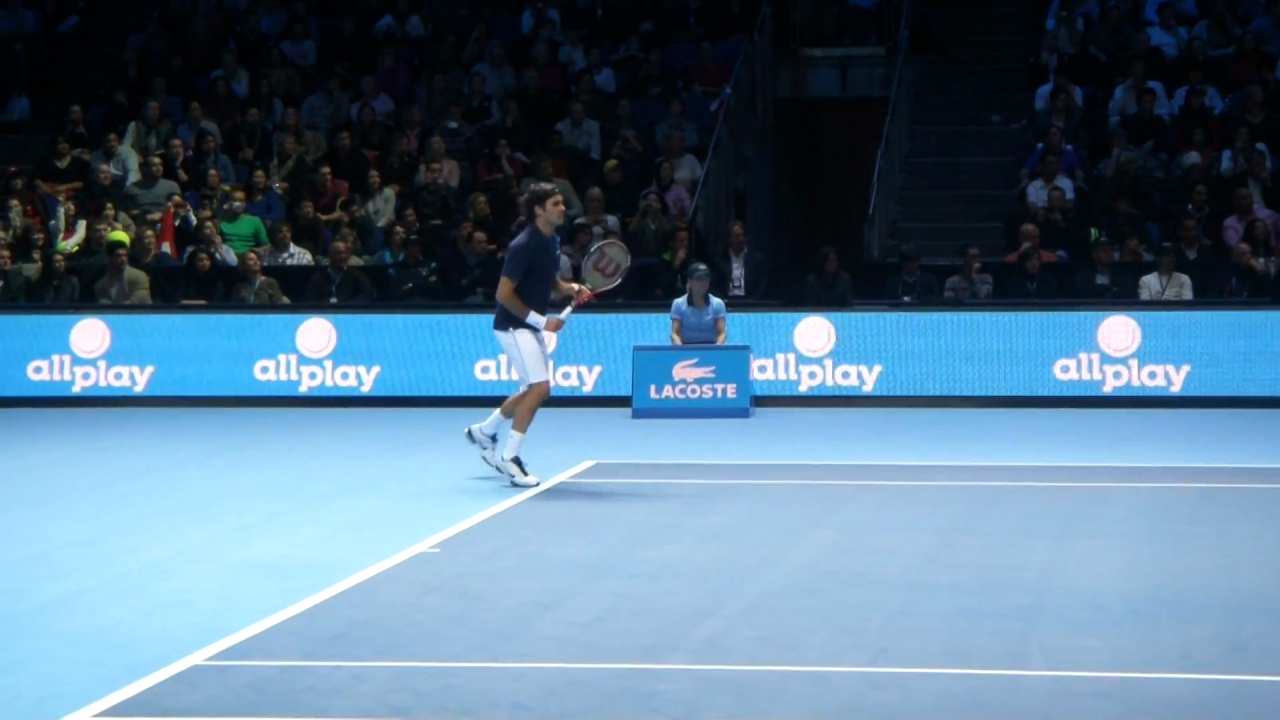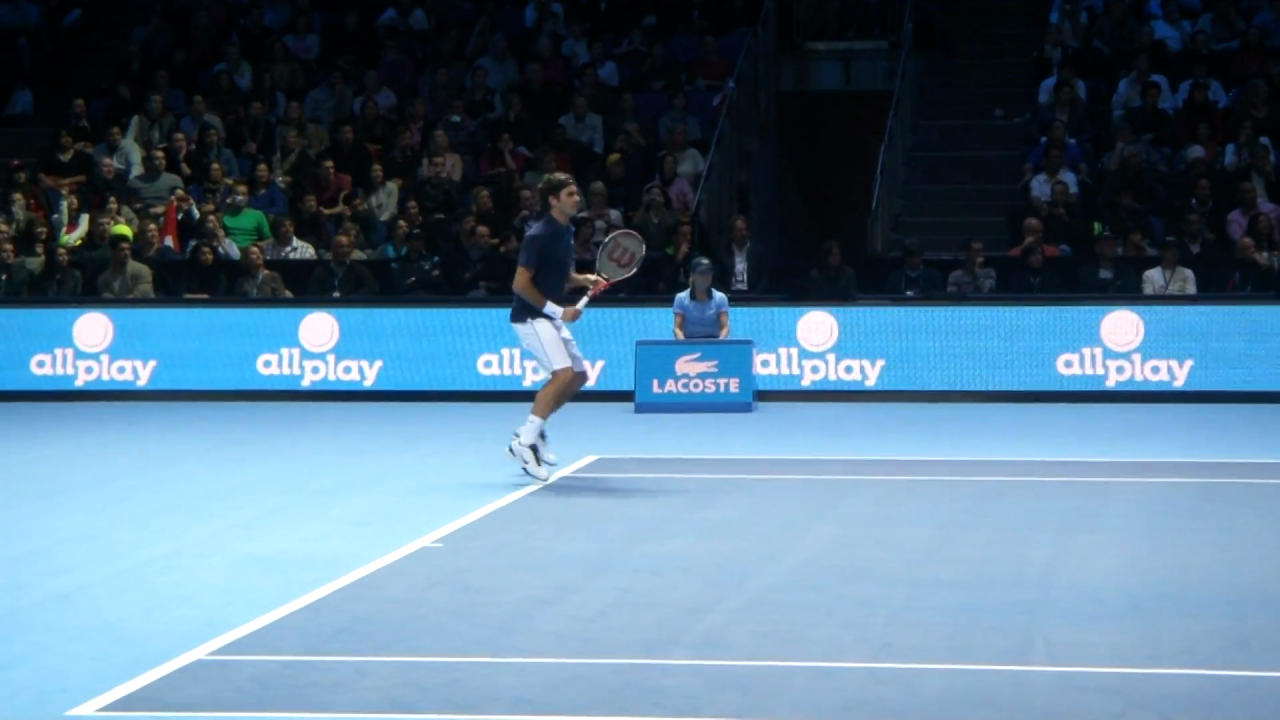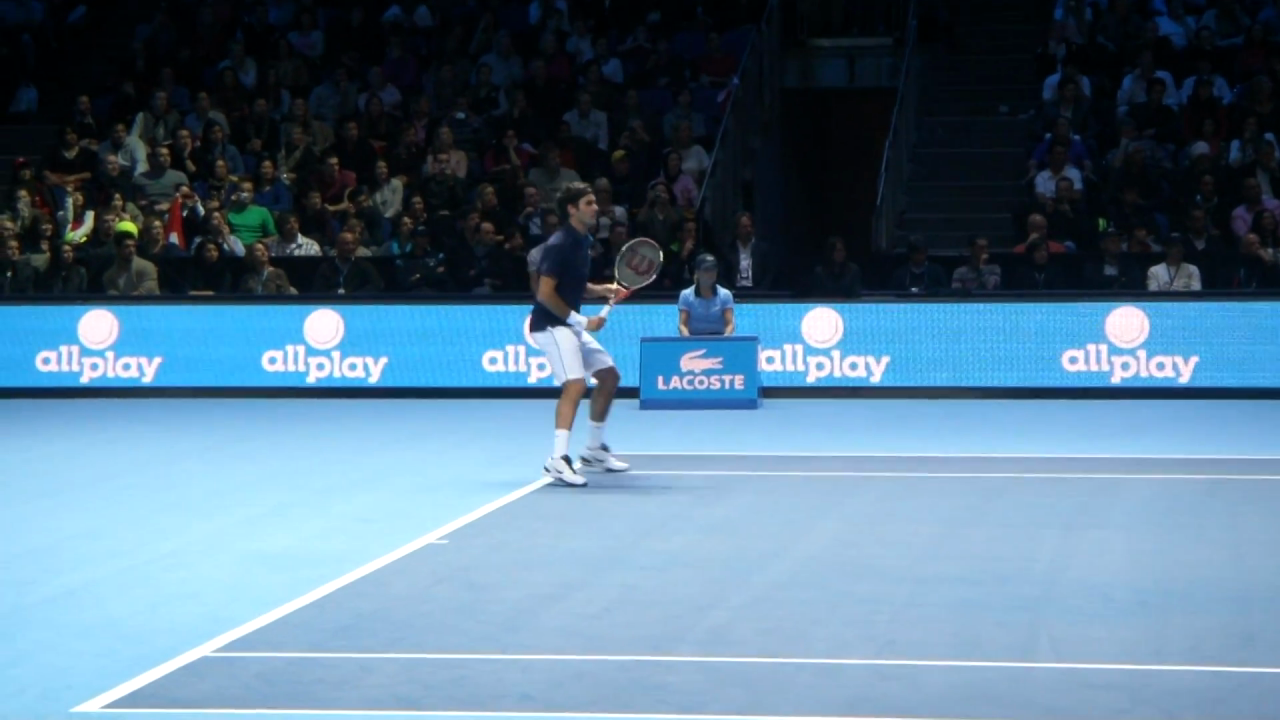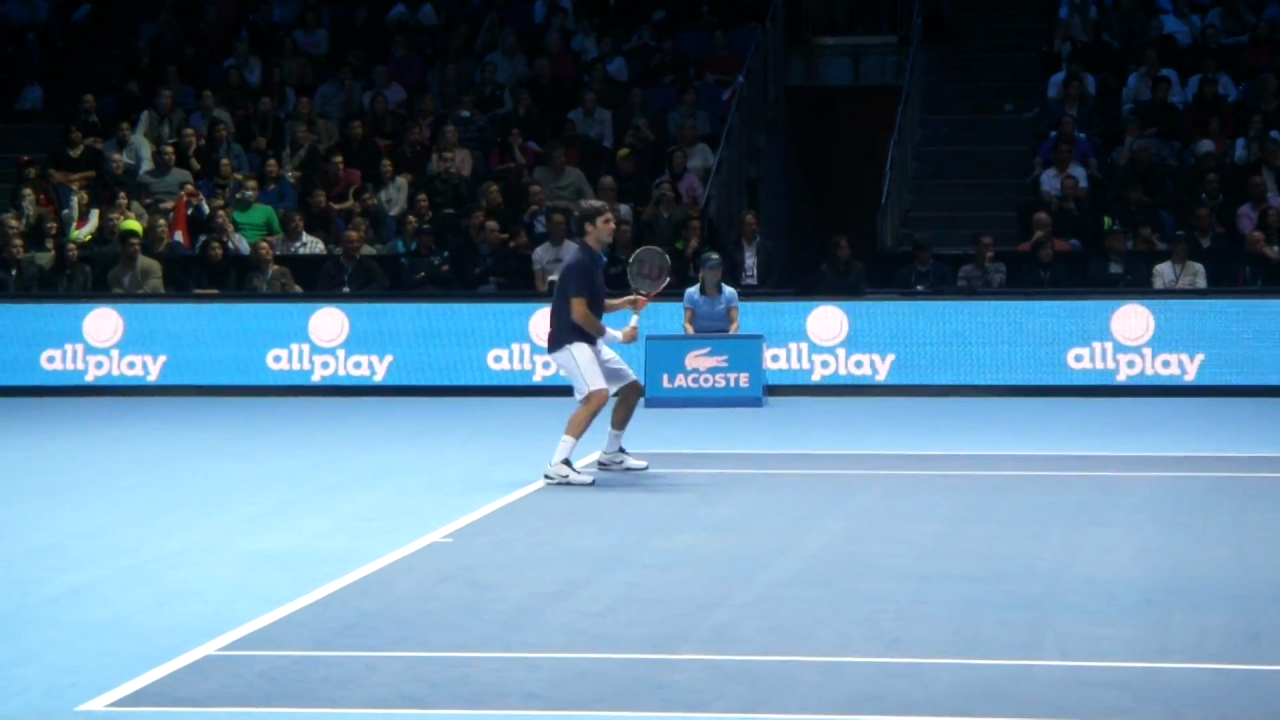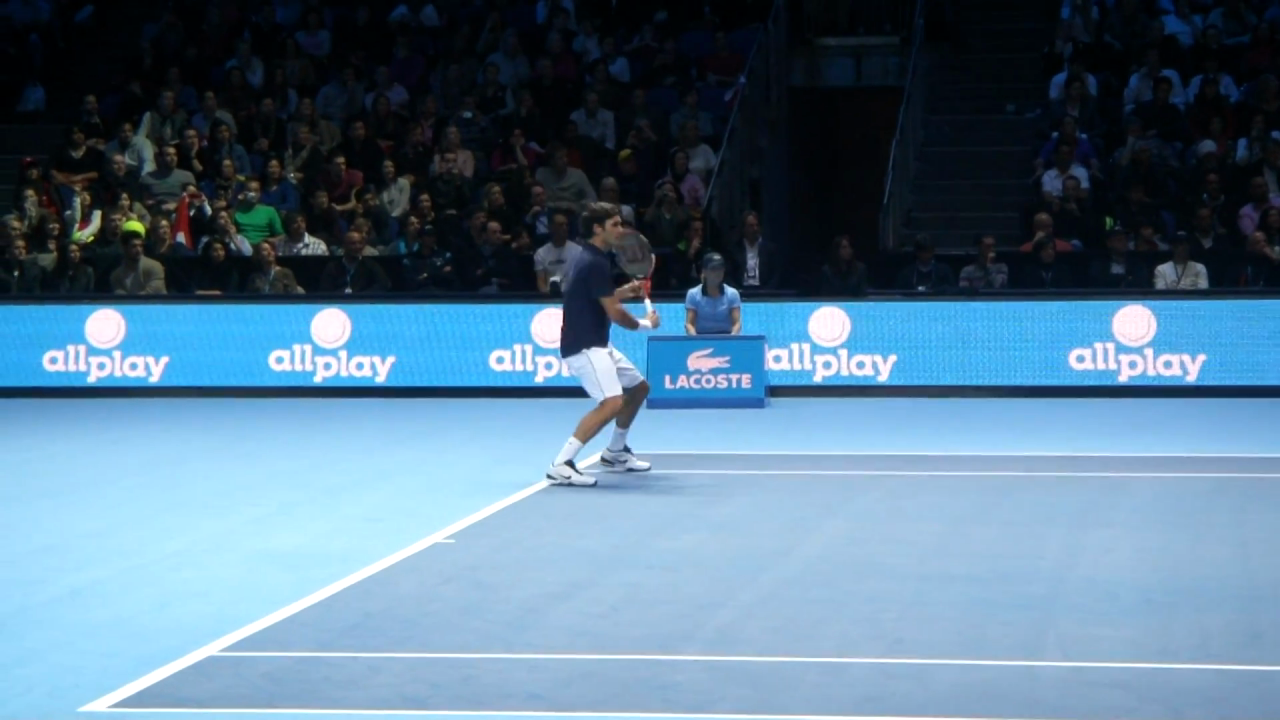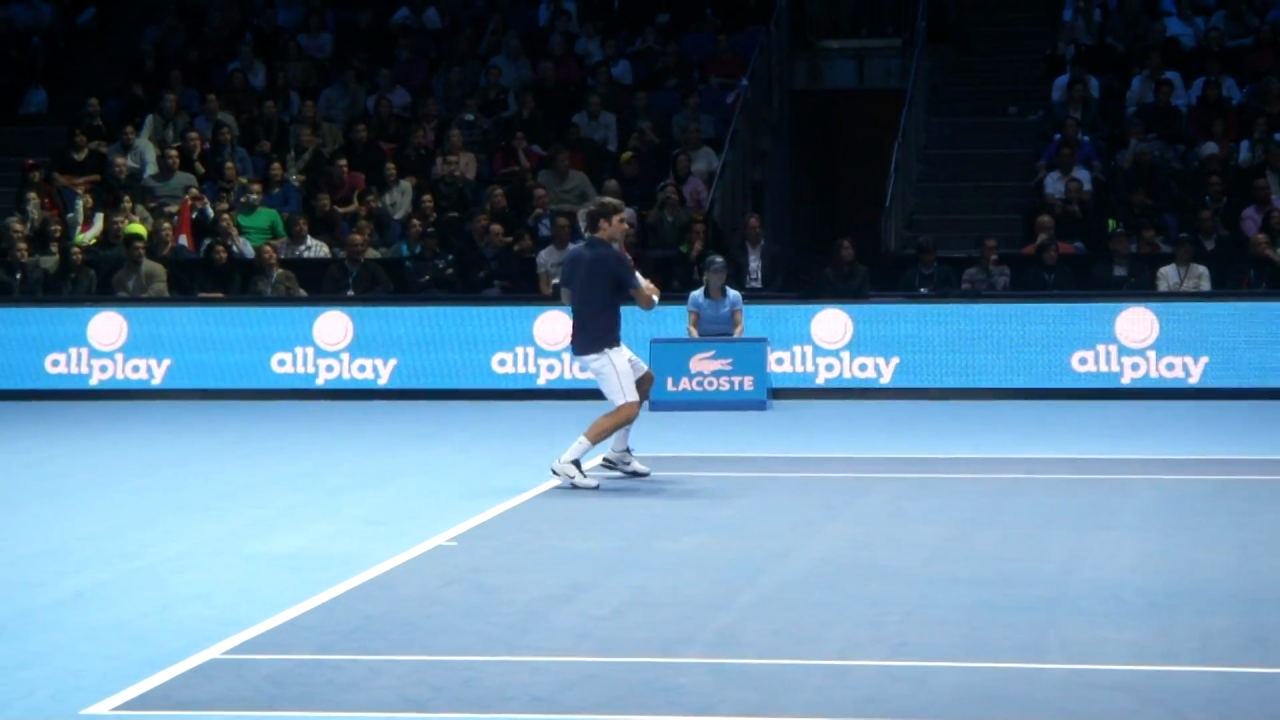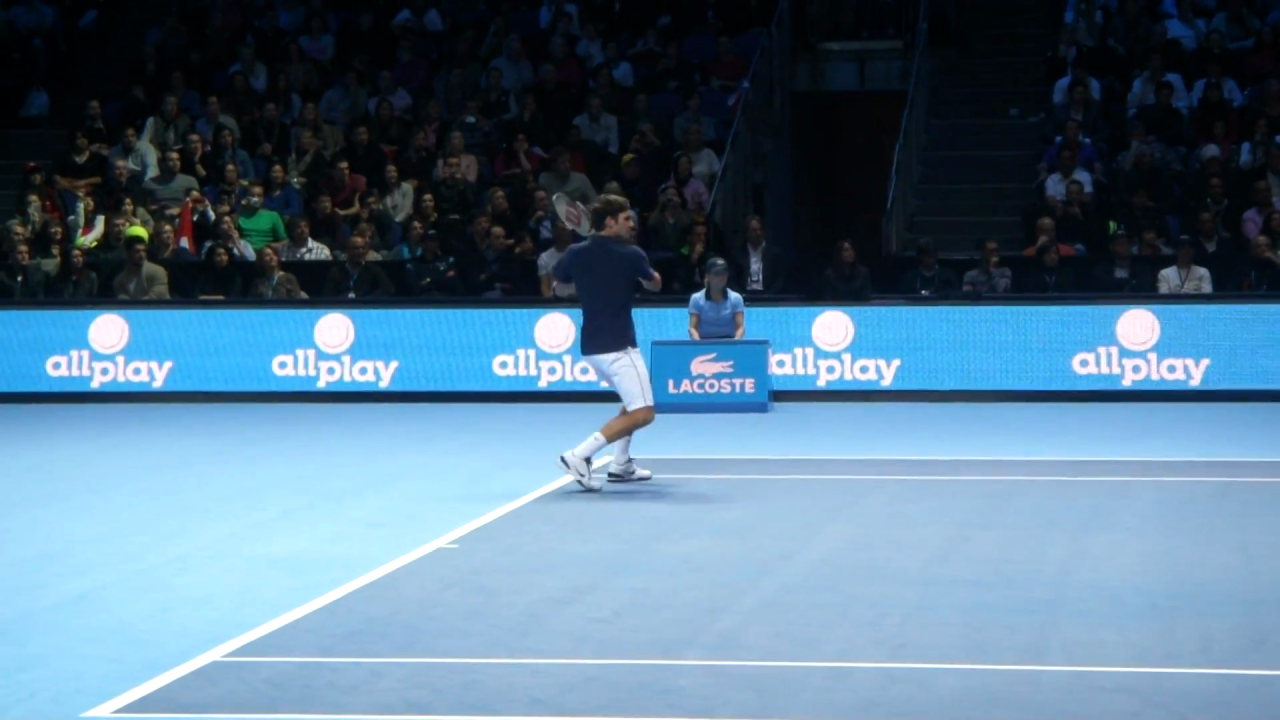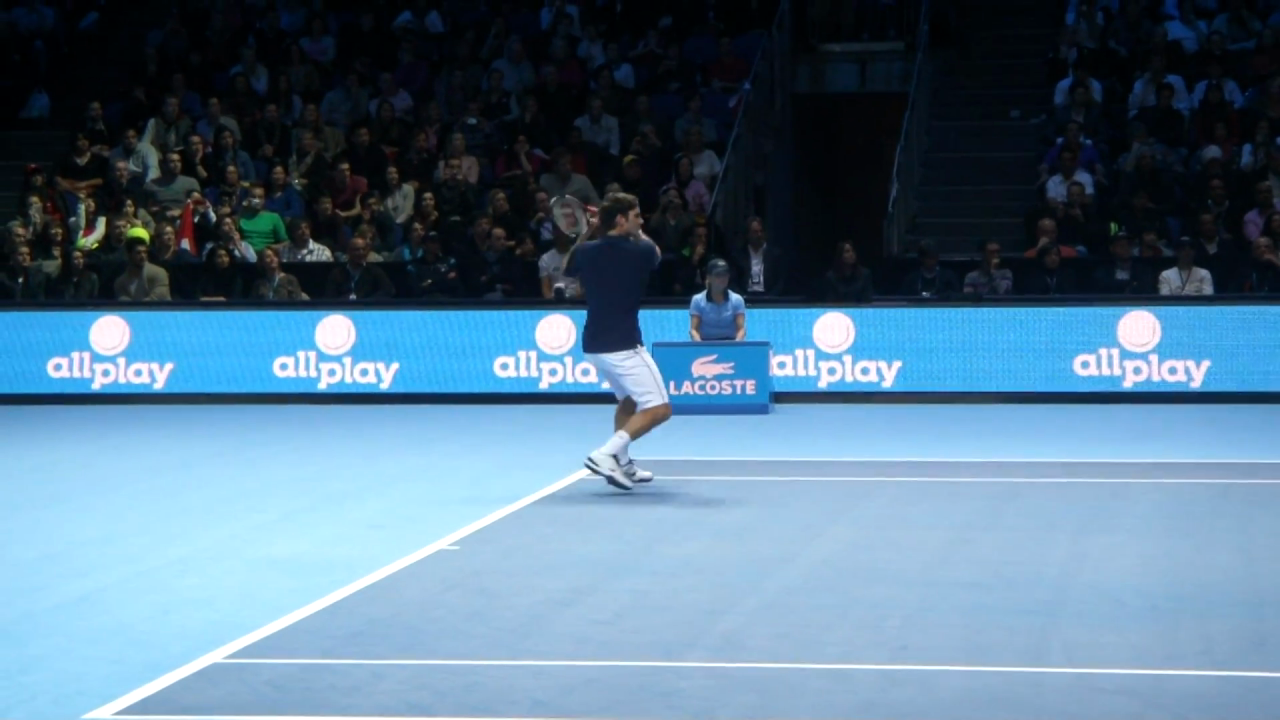
dt=0.1s
person 1, frame 1
left shoulder: (552, 242)
right shoulder: (523, 246)
right elbow: (503, 295)
left wrist: (572, 289)
right wrist: (542, 321)
left hip: (531, 327)
right hip: (513, 327)
left knee: (534, 390)
right knee: (540, 387)
left ankle: (484, 431)
right ankle: (509, 458)
person 1, frame 2
left shoulder: (566, 232)
right shoulder: (538, 235)
right elbow: (520, 285)
left wrist: (586, 279)
right wrist: (557, 310)
left hip: (549, 317)
right hip: (531, 317)
left knee: (579, 376)
right knee: (563, 375)
left ankle: (532, 434)
right ankle: (526, 442)
person 1, frame 3
left shoulder: (583, 241)
right shoulder: (558, 244)
right elbow: (544, 294)
left wrist: (605, 290)
right wrist: (579, 319)
left hip: (569, 326)
right hip: (550, 327)
left knee: (609, 374)
right knee: (575, 385)
left ankle: (595, 449)
right ankle: (558, 460)
person 1, frame 4
left shoulder: (595, 259)
right shoulder: (579, 263)
right elbow: (579, 314)
left wrist: (623, 302)
right wrist: (615, 335)
left hip: (588, 342)
right hip: (570, 343)
left knee: (633, 388)
right knee: (597, 396)
left ankle: (612, 453)
right ankle: (558, 464)
person 1, frame 5
left shoulder: (591, 259)
right shoulder: (595, 264)
right elbow: (614, 314)
left wrist: (624, 291)
right wrist: (645, 323)
left hip: (594, 345)
right hip: (584, 348)
left knee: (640, 387)
right knee: (612, 401)
left ankle: (616, 451)
right ankle: (561, 463)
person 1, frame 6
left shoulder: (574, 255)
right shoulder: (613, 257)
left elbow: (566, 297)
right elbow: (646, 300)
right wrist: (647, 289)
left hip: (591, 342)
right hip: (600, 346)
left knee: (644, 379)
right knee: (628, 407)
left ankle: (618, 453)
right ankle: (567, 462)
person 1, frame 7
left shoulder: (575, 253)
right shoulder: (631, 255)
left elbow: (558, 286)
right elbow: (655, 284)
left hip: (591, 346)
right hip: (617, 347)
left knee: (633, 401)
right knee: (641, 413)
left ankle: (620, 463)
right ankle: (578, 455)
person 1, frame 8
left shoulder: (586, 250)
right shoulder: (642, 250)
left elbow: (568, 272)
right elbow: (656, 255)
left wrist: (587, 232)
right wrist: (636, 233)
left hip: (593, 346)
right hip: (624, 346)
left knee: (629, 399)
right knee: (659, 409)
left ankle: (620, 464)
right ankle: (606, 454)
